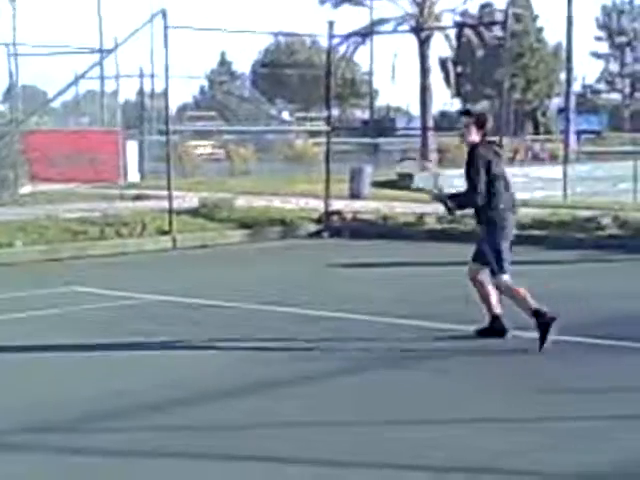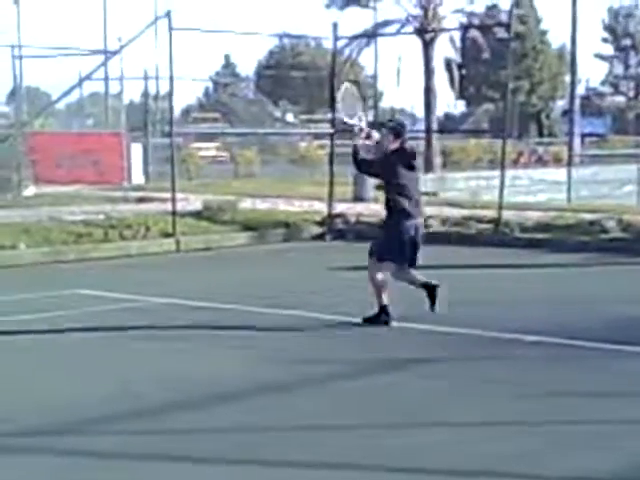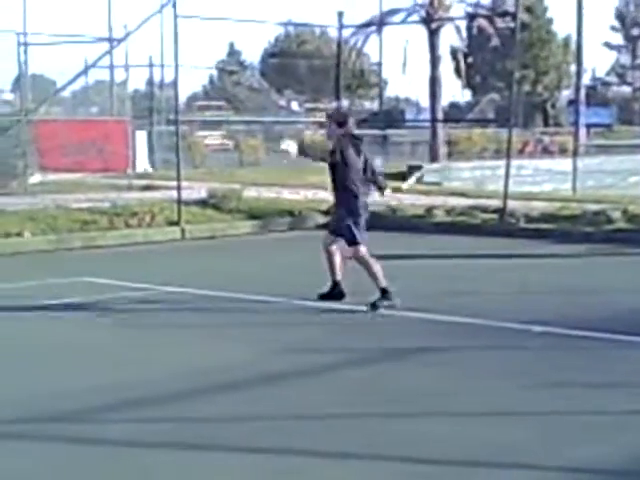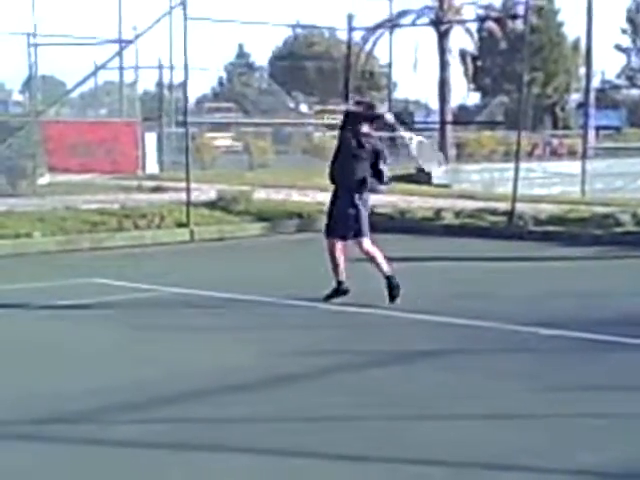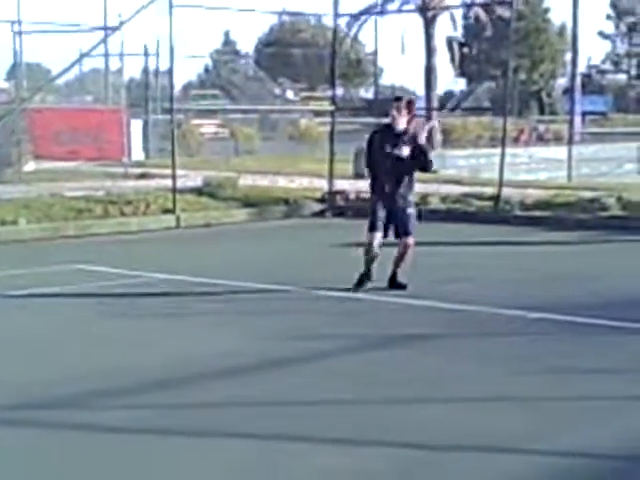
dt=0.5s
person 1, frame 1
left shoulder: (479, 156)
right shoulder: (484, 154)
left elbow: (476, 196)
left wrist: (447, 199)
right wrist: (454, 200)
left hip: (495, 225)
right hip: (494, 223)
left knee: (502, 282)
right knee: (474, 272)
left ankle: (543, 317)
right ankle: (496, 323)
person 1, frame 2
left shoulder: (389, 161)
right shoulder: (410, 157)
left elbow: (363, 166)
left wrist: (357, 146)
right wrist: (374, 143)
left hip: (397, 224)
right hip: (415, 224)
left knee: (375, 265)
right knee: (404, 273)
left ankle: (383, 313)
right ankle: (427, 286)
person 1, frame 3
left shoulder: (342, 145)
right shoulder: (352, 147)
left elbow: (330, 156)
right elbow: (370, 174)
right wrist: (381, 185)
left hip: (350, 206)
right hip: (345, 205)
left knee: (359, 253)
right knee: (329, 243)
left ankle: (386, 294)
right ankle: (336, 288)
person 1, frame 4
left shoulder: (375, 145)
right shoulder: (347, 131)
left elbow: (380, 178)
right elbow: (350, 116)
left wrist: (381, 172)
right wrist: (380, 115)
left hip: (357, 197)
right hip: (338, 195)
left knee: (365, 245)
right knee: (333, 244)
left ankle: (390, 280)
right ankle: (340, 285)
person 1, frame 5
left shoulder: (416, 139)
right shoulder: (378, 135)
left elbow: (426, 167)
right elbow: (371, 163)
left wrist: (421, 145)
right wrist: (396, 154)
left hip: (403, 196)
right hip: (380, 195)
left knee: (407, 243)
right knee: (374, 242)
left ankle: (393, 277)
right ankle: (367, 272)
